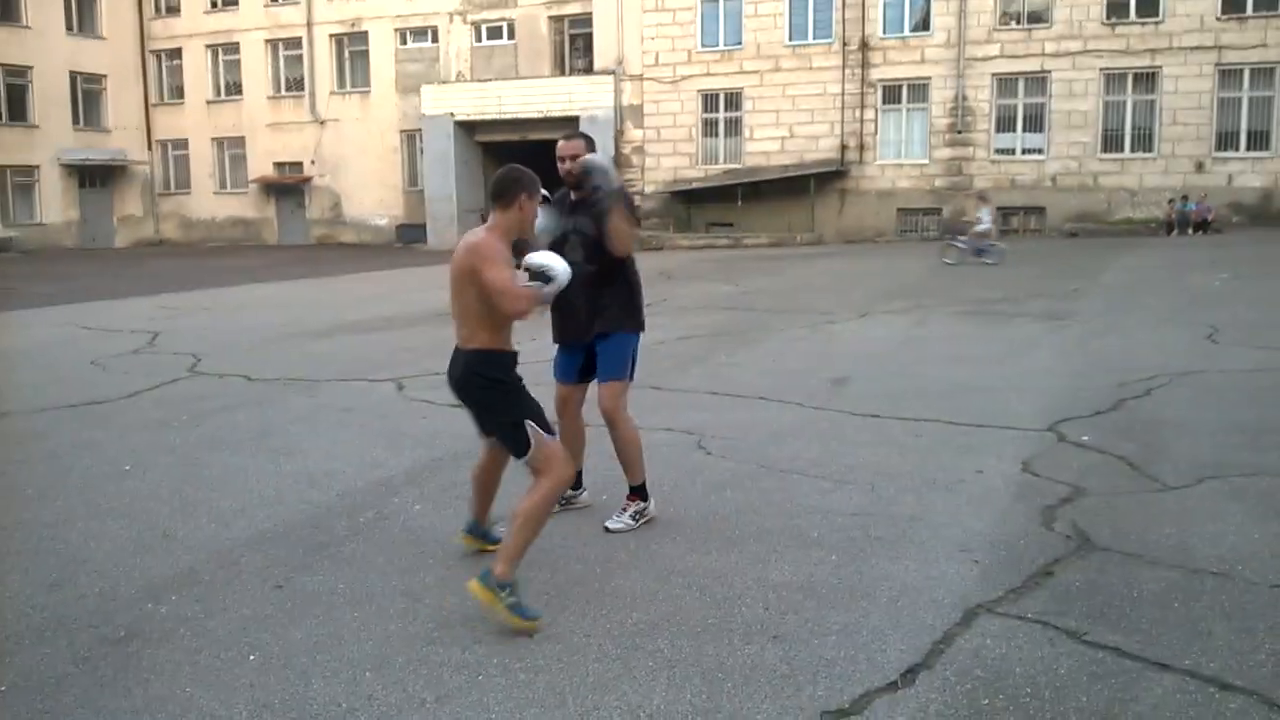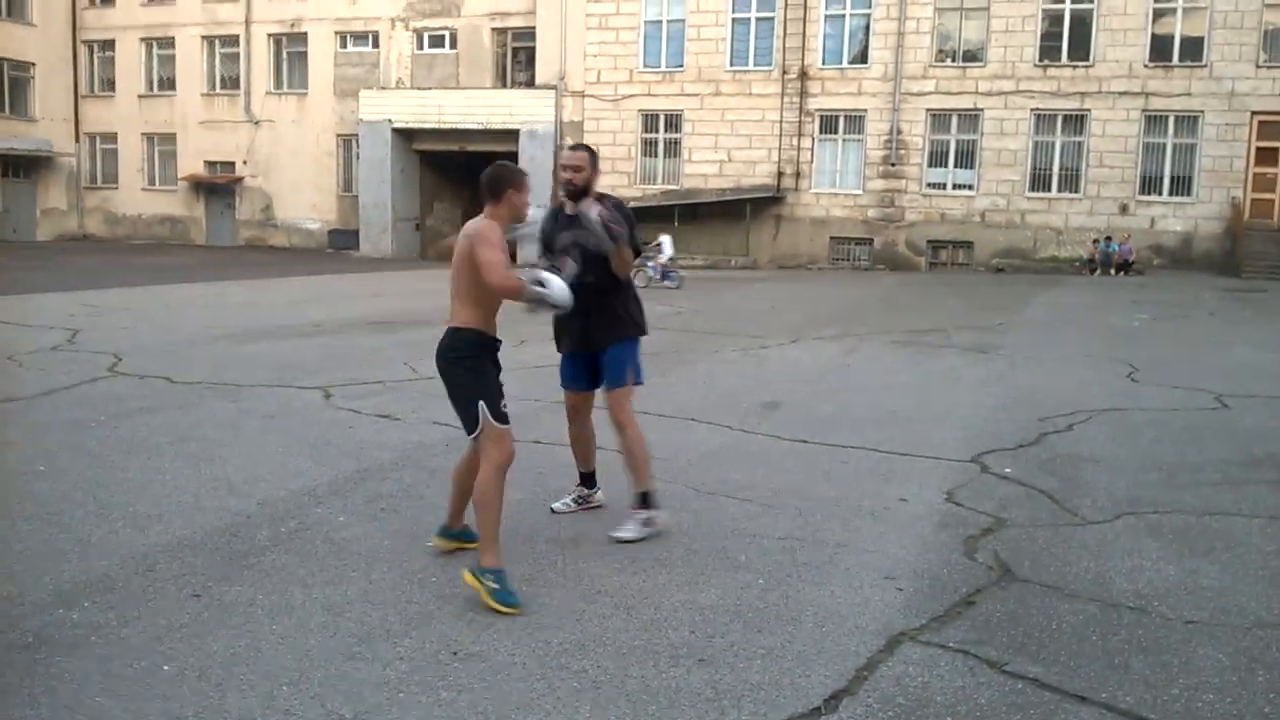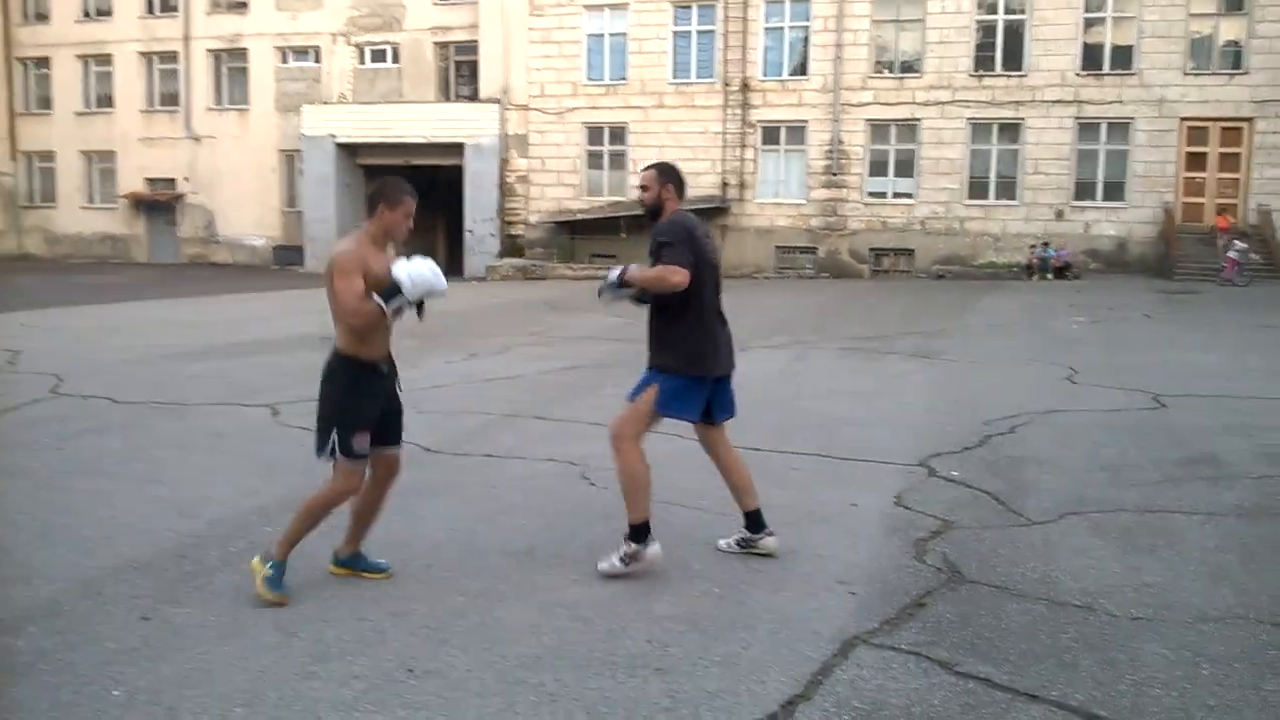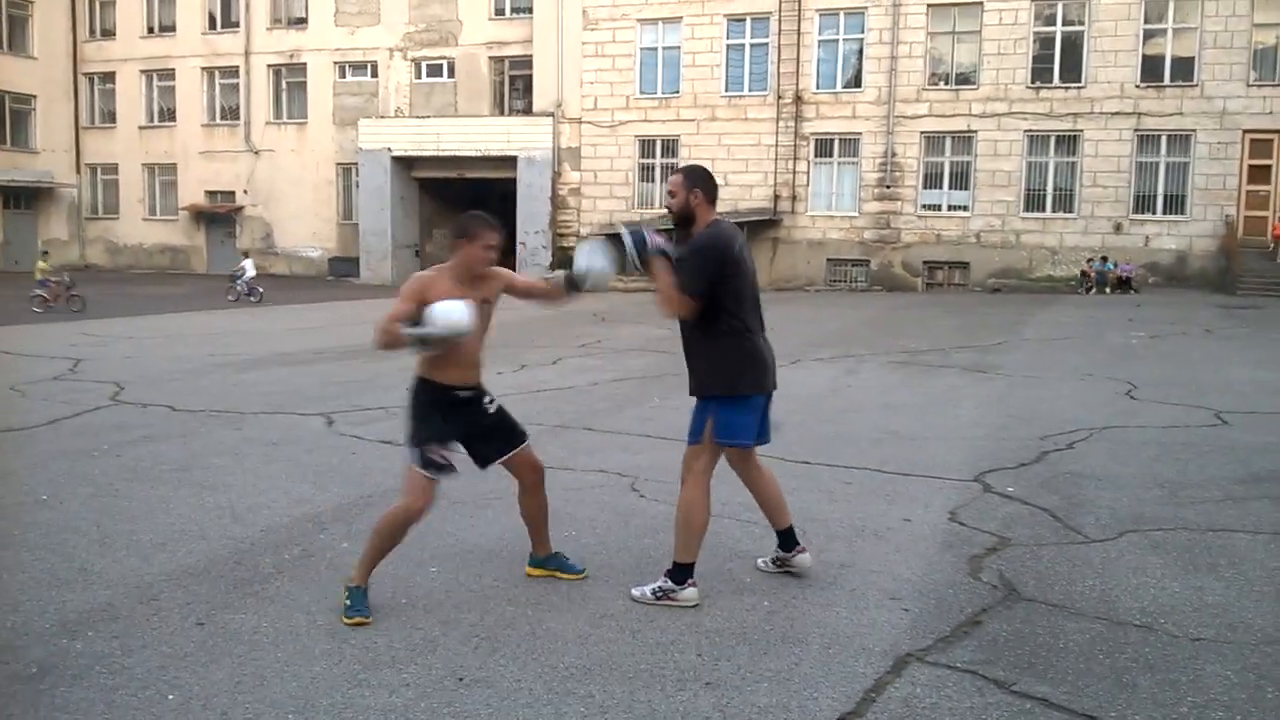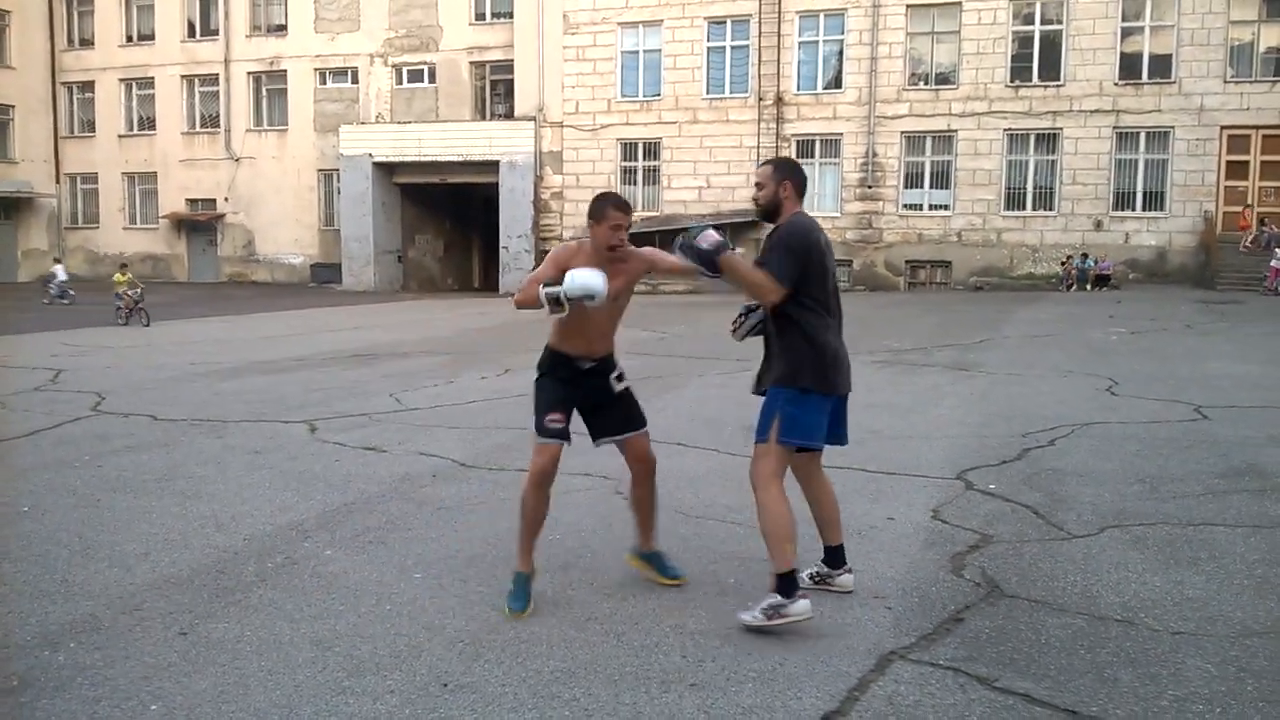
dt=1s
person 1, frame 1
left shoulder: (478, 241)
right shoulder: (487, 247)
right elbow: (515, 305)
left wrist: (526, 282)
right wrist: (545, 289)
left hip: (465, 366)
right hip: (489, 370)
left knee: (500, 444)
right knee: (556, 471)
left ankle: (478, 527)
right ankle: (500, 577)
person 1, frame 2
left shoulder: (480, 232)
right shoulder: (485, 231)
right elbow: (501, 283)
right wrist: (536, 291)
left hip: (469, 348)
right hip: (467, 351)
left knee: (485, 443)
right knee: (497, 450)
left ankle: (452, 528)
right ankle: (488, 566)
person 1, frame 3
left shoulder: (386, 252)
right shoulder: (348, 255)
right elbow: (355, 316)
left wrist: (409, 292)
right wrist: (397, 293)
left hip: (383, 371)
right hip: (350, 375)
left knee: (387, 466)
right knee: (346, 484)
left ankle: (348, 554)
right ankle: (274, 559)
person 1, frame 4
left shoulder: (494, 277)
right shoulder: (424, 283)
left elbow: (546, 291)
right elbow: (383, 337)
left wrist: (574, 280)
left hip: (474, 396)
right hip: (436, 400)
left knee: (531, 470)
right knee: (417, 501)
left ankle: (542, 555)
right ankle: (357, 583)
person 1, frame 5
left shoulder: (639, 257)
right shoulder: (568, 254)
left elbow: (684, 268)
right elbow: (522, 297)
right wrist: (561, 295)
left hip: (604, 369)
right hip: (559, 369)
left knee: (642, 458)
right knee: (543, 468)
left ankle: (646, 549)
right ankle: (524, 571)
person 2, frame 1
left shoulder: (613, 196)
right shoulder: (556, 203)
left elbow: (622, 247)
left wrist: (610, 189)
left hip: (616, 320)
right hip: (573, 321)
left knee: (611, 407)
right knee: (565, 402)
left ankle: (640, 498)
right ankle: (573, 488)
person 2, frame 2
left shoulder: (612, 212)
right shoulder: (554, 216)
left elbow: (625, 269)
right elbow: (548, 265)
left wrist: (607, 239)
left hip: (617, 327)
right hip: (574, 328)
left knee: (620, 414)
right knee: (576, 409)
left ankle: (646, 507)
right ankle: (588, 488)
person 2, frame 3
left shoulder: (673, 227)
right shoulder: (692, 228)
left elbow: (676, 279)
left wrist: (627, 276)
right wrist: (643, 284)
left hip: (681, 357)
right hip: (712, 353)
left knee: (624, 433)
right knee: (715, 440)
left ankle: (638, 542)
right ankle: (758, 531)
person 2, frame 4
left shoulder: (710, 242)
right shoulder: (716, 238)
left elbow: (676, 303)
right elbow: (699, 292)
left wrist: (656, 259)
right wrist: (664, 258)
left hip: (731, 373)
right hip: (747, 367)
left knee: (695, 470)
right knee: (742, 459)
left ankle: (679, 580)
right ankle: (791, 548)
person 2, frame 5
left shoulder: (791, 233)
right shoulder: (805, 232)
left elbow: (768, 291)
left wrist: (720, 252)
right wrist: (759, 318)
left hip: (802, 372)
right hip: (820, 369)
left knee: (766, 473)
right knee: (806, 466)
left ankle: (786, 593)
right ankle: (835, 566)
